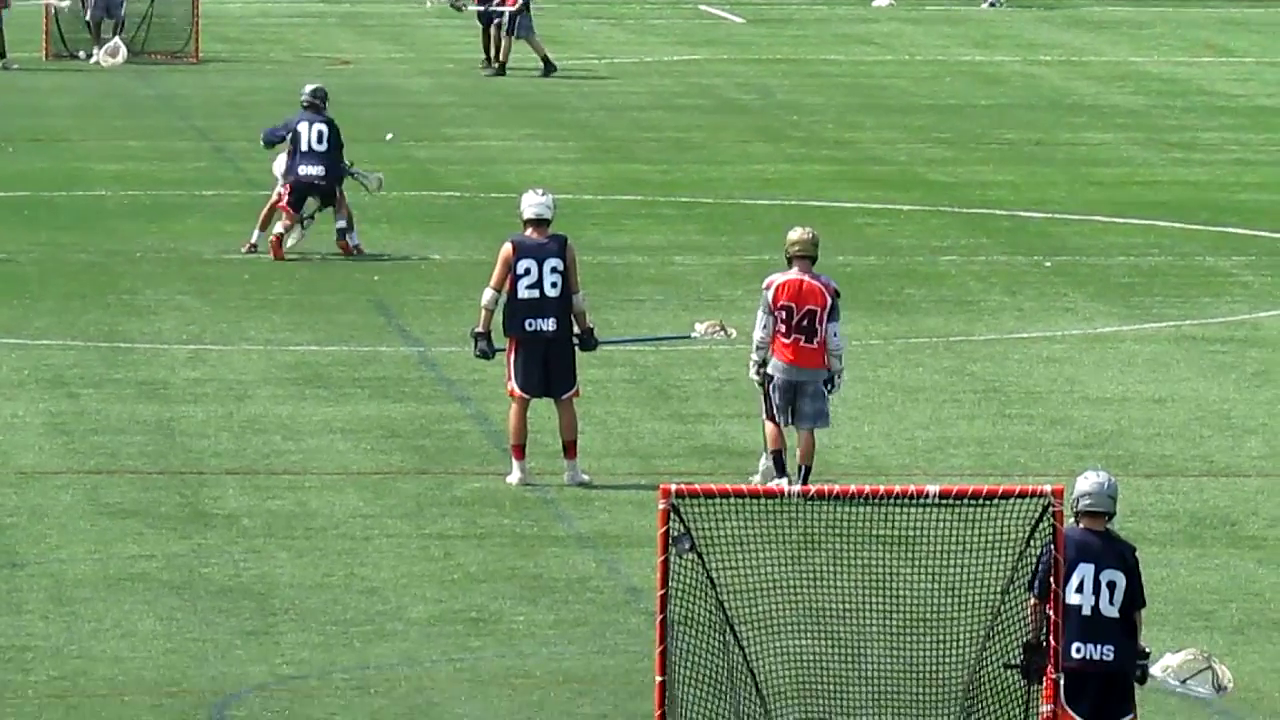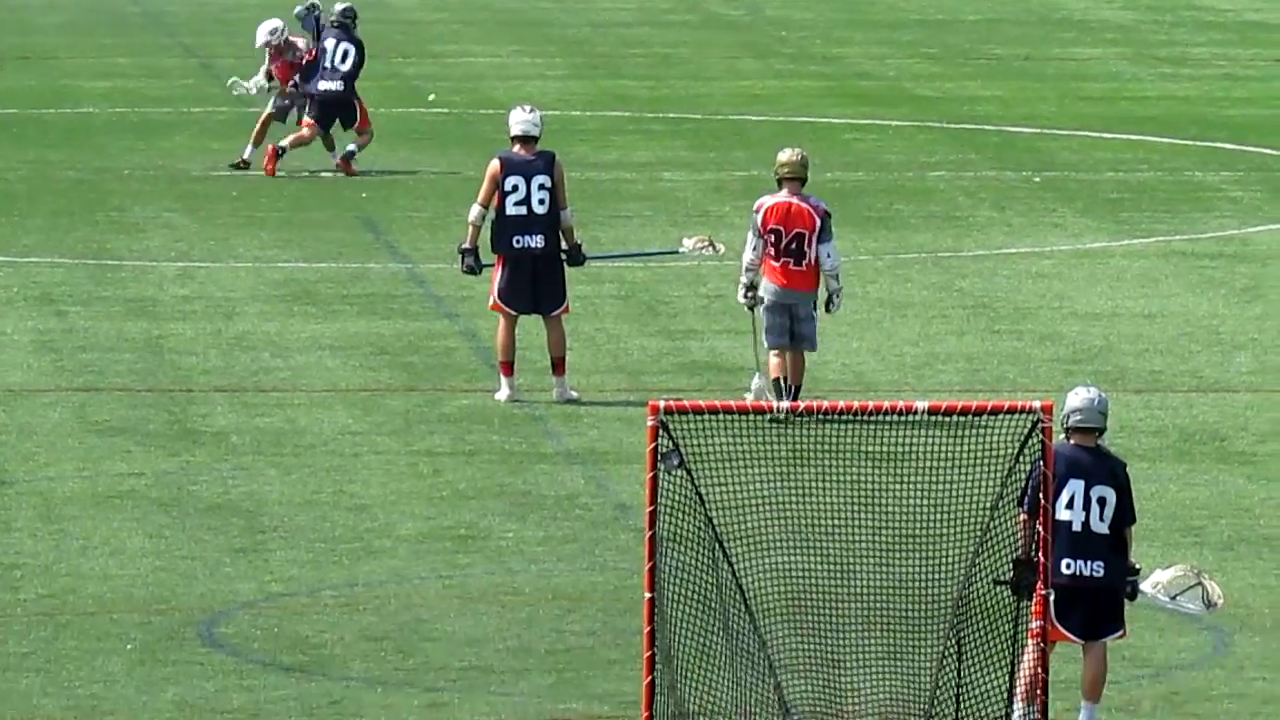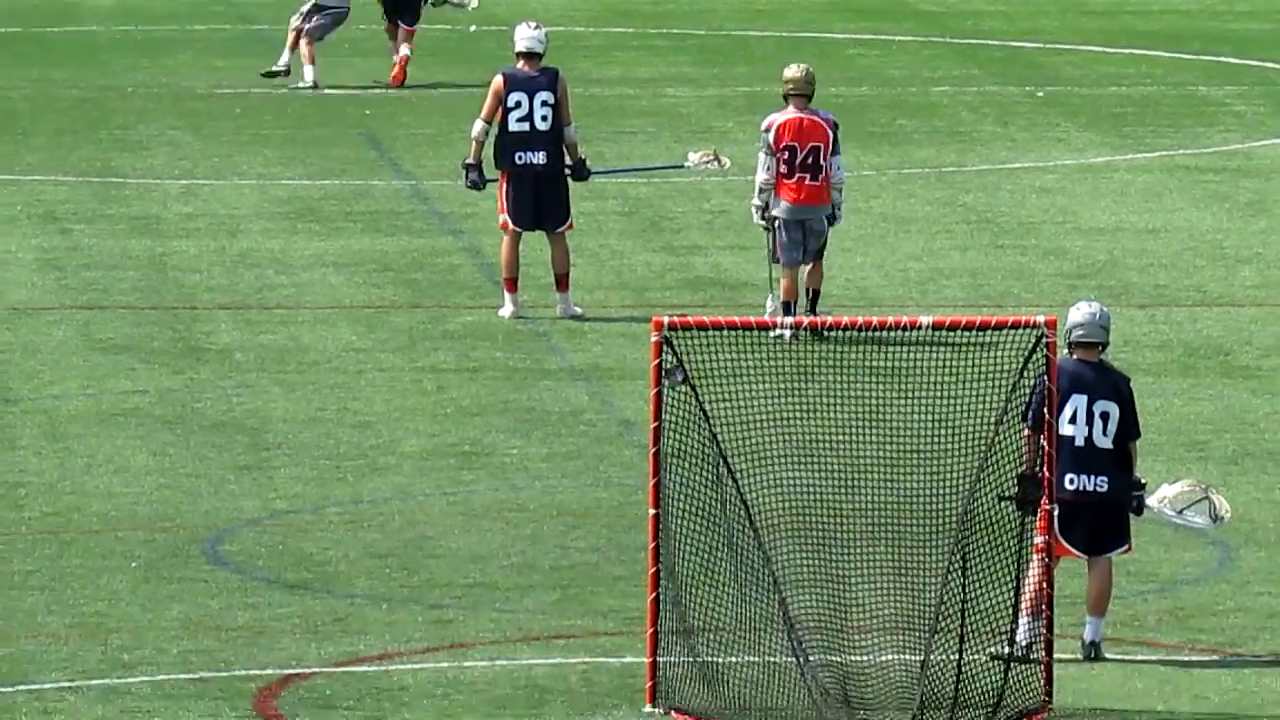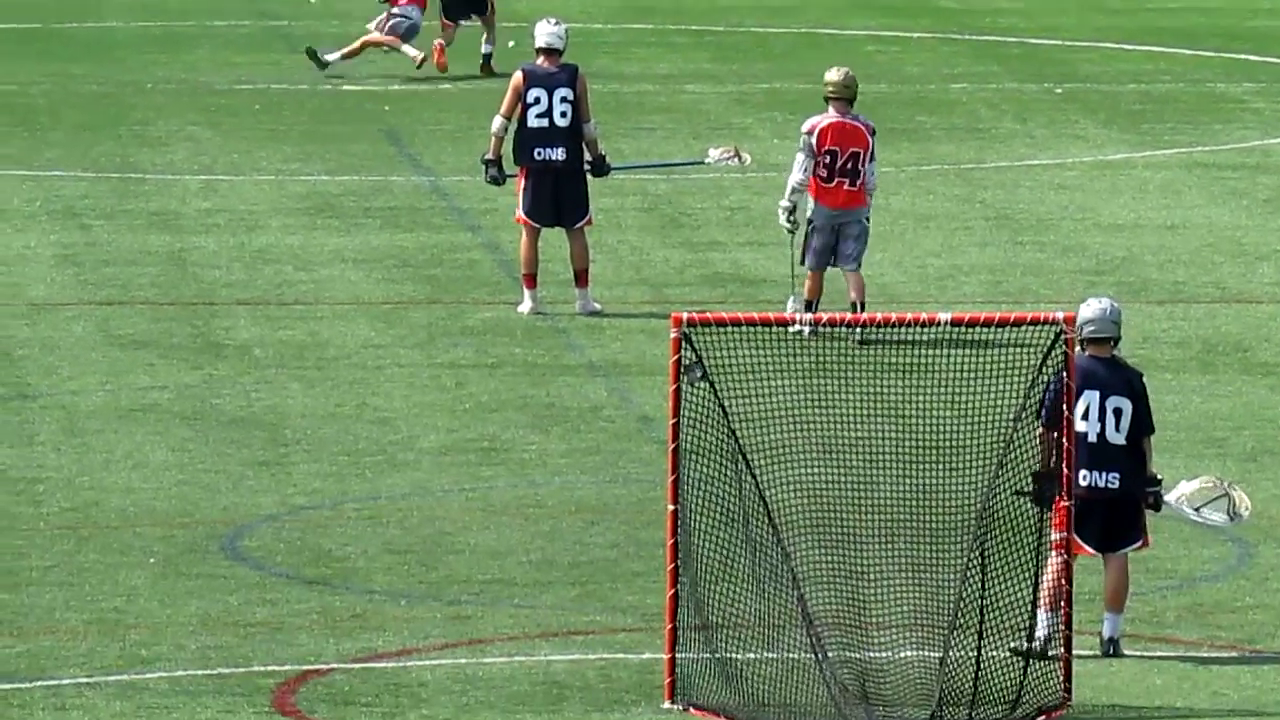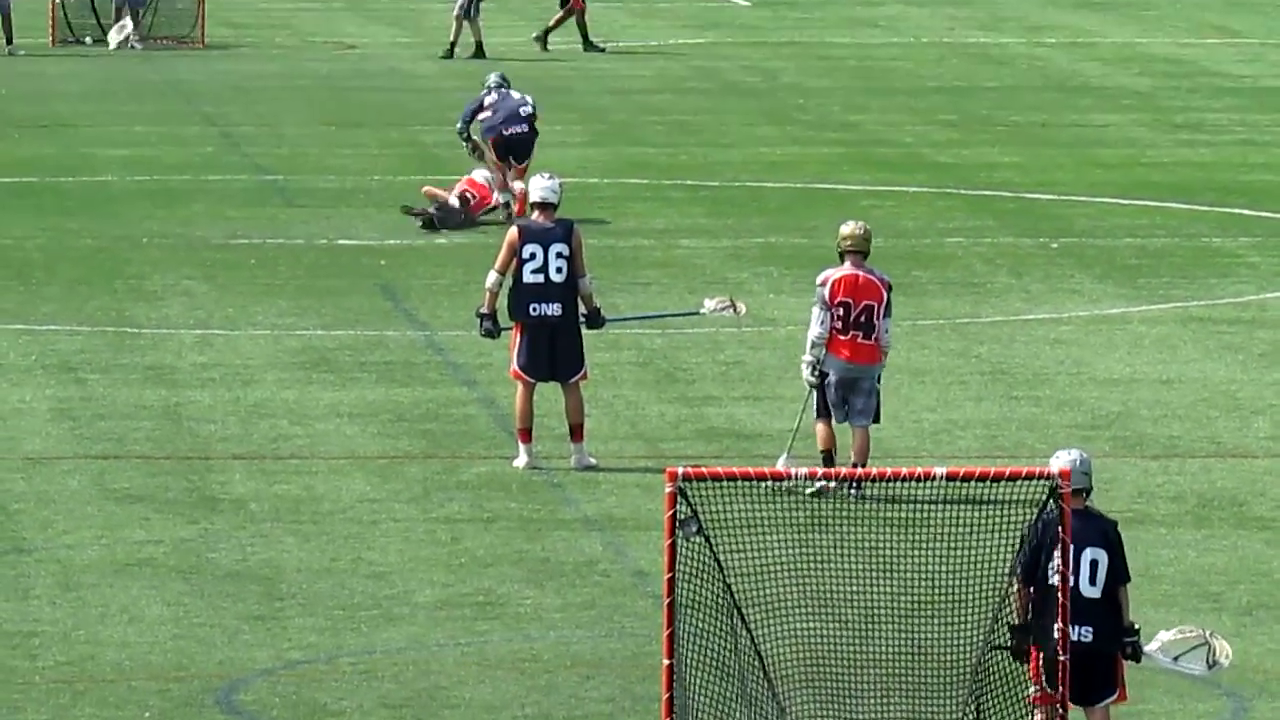
dt=0.3s
person 1, frame 1
left shoulder: (1059, 543)
right shoulder: (1125, 552)
left elbow: (1038, 600)
right elbow: (1136, 609)
left wrist: (1033, 642)
right wrist: (1138, 652)
left hip: (1067, 653)
right hip: (1114, 656)
person 1, frame 2
left shoulder: (1051, 460)
right shoulder: (1115, 469)
left elbow: (1028, 516)
right elbow: (1126, 525)
left wrist: (1024, 558)
right wrist: (1128, 568)
left hip: (1056, 569)
right hip: (1103, 571)
left knee: (1038, 641)
right knee: (1096, 642)
person 1, frame 3
left shoulder: (1054, 375)
right shoulder: (1119, 382)
left elbow: (1032, 432)
right elbow: (1130, 440)
left wrist: (1028, 473)
right wrist: (1132, 481)
left hip: (1061, 484)
right hip: (1107, 486)
left knee: (1043, 559)
right knee: (1100, 560)
left ankle: (1024, 635)
right ankle: (1092, 639)
person 1, frame 4
left shoulder: (1066, 372)
right shoulder: (1131, 378)
left elbow: (1046, 429)
right elbow: (1144, 435)
left wrist: (1044, 470)
right wrist: (1148, 478)
left hip: (1075, 480)
right hip: (1121, 482)
left knee: (1060, 556)
right knee: (1116, 556)
left ankle: (1043, 632)
right ankle: (1110, 636)
person 1, frame 5
left shoulder: (1042, 525)
right shoulder: (1106, 528)
left elbow: (1023, 584)
right elbow: (1121, 585)
left wrist: (1020, 625)
right wrist: (1128, 629)
left hip: (1049, 634)
right hip: (1099, 634)
person 2, frame 1
left shoulder: (511, 247)
right shoulder: (565, 248)
left elbow: (492, 293)
right elbow: (575, 296)
left wrist: (482, 333)
right wrist: (585, 331)
left hip: (523, 334)
right hip: (558, 334)
left knee: (520, 401)
right knee: (565, 401)
left ankle: (518, 470)
right ankle: (572, 470)
person 2, frame 2
left shoulder: (499, 164)
right shoulder: (553, 164)
left elbow: (480, 209)
right elbow: (564, 212)
left wrist: (469, 249)
right wrist: (573, 247)
left hip: (511, 252)
right hip: (546, 250)
left knee: (507, 318)
right knee: (553, 318)
left ankle: (507, 386)
right ankle: (560, 386)
person 2, frame 3
left shoulder: (502, 80)
right shoulder: (556, 80)
left elbow: (482, 126)
right elbow: (567, 129)
left wrist: (473, 164)
right wrist: (577, 162)
left hip: (514, 168)
right hip: (549, 167)
left knee: (511, 234)
right knee: (557, 235)
left ankle: (510, 303)
right ankle: (564, 302)
person 2, frame 4
left shoulder: (522, 76)
right shoulder: (575, 77)
left elbow: (502, 120)
right elbow: (586, 124)
left wrist: (493, 159)
right wrist: (597, 158)
left hip: (533, 163)
right hip: (569, 163)
left knee: (530, 230)
right knee: (576, 231)
left ankle: (530, 299)
right ankle: (583, 298)
person 2, frame 5
left shoulder: (517, 231)
right shoulder: (571, 232)
left elbow: (497, 276)
right elbow: (581, 280)
left wrist: (487, 313)
right wrist: (592, 311)
left hip: (529, 318)
right hip: (563, 318)
left knee: (525, 385)
right knee: (571, 385)
left ankle: (525, 453)
right ankle: (578, 453)
person 3, frame 1
left shoulder: (774, 283)
right shoulder: (827, 289)
left elbow: (762, 330)
right elbow: (834, 337)
left wrist: (756, 361)
right wrist: (836, 370)
left hip: (781, 366)
right hip: (813, 370)
left knee: (772, 420)
right knee: (806, 428)
left ankle: (780, 474)
right ankle: (802, 484)
person 3, frame 2
left shoulder: (764, 207)
right shoulder: (817, 210)
left elbow: (752, 253)
right elbow: (828, 257)
left wrist: (746, 285)
right wrist: (834, 290)
left hip: (773, 290)
right hip: (805, 292)
left knee: (776, 350)
right knee: (797, 351)
left ankle: (781, 402)
right ankle: (792, 403)
person 3, frame 3
left shoulder: (773, 123)
right shoulder: (827, 123)
left elbow: (766, 172)
right elbow: (836, 171)
left wrist: (760, 204)
right wrist: (836, 203)
left hip: (787, 206)
right hip: (818, 206)
left knee: (789, 266)
right knee: (815, 260)
left ankle: (788, 323)
right ankle: (811, 313)
person 3, frame 4
left shoulder: (815, 127)
right shoulder: (866, 129)
left elbow: (800, 174)
right elbow: (870, 175)
left wrist: (788, 206)
right wrist: (866, 205)
left hip: (823, 209)
right hip: (855, 211)
left knee: (815, 267)
right knee: (852, 268)
person 3, frame 5
left shoulder: (829, 279)
right shoulder: (881, 283)
left elbow: (818, 328)
right elbow: (885, 332)
left wrist: (809, 362)
right wrist: (880, 361)
left hip: (836, 362)
right hip: (868, 365)
left knee: (824, 418)
right knee: (861, 424)
right ankle: (856, 482)
